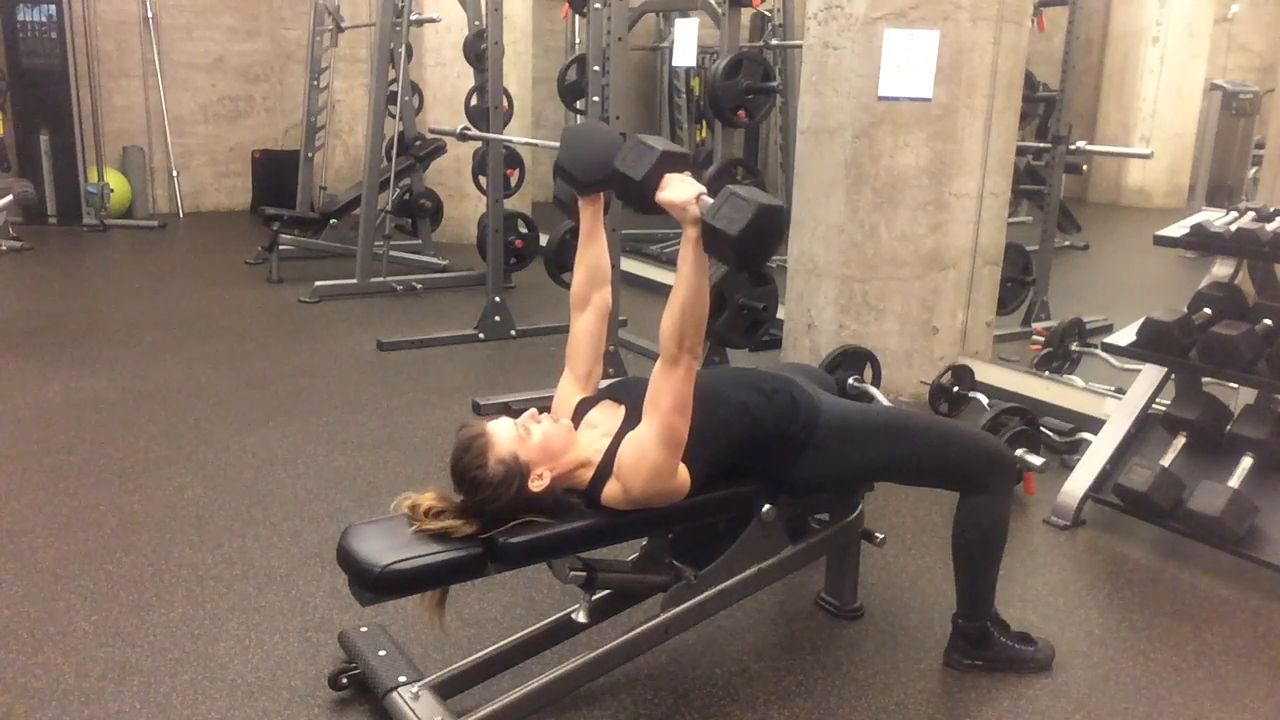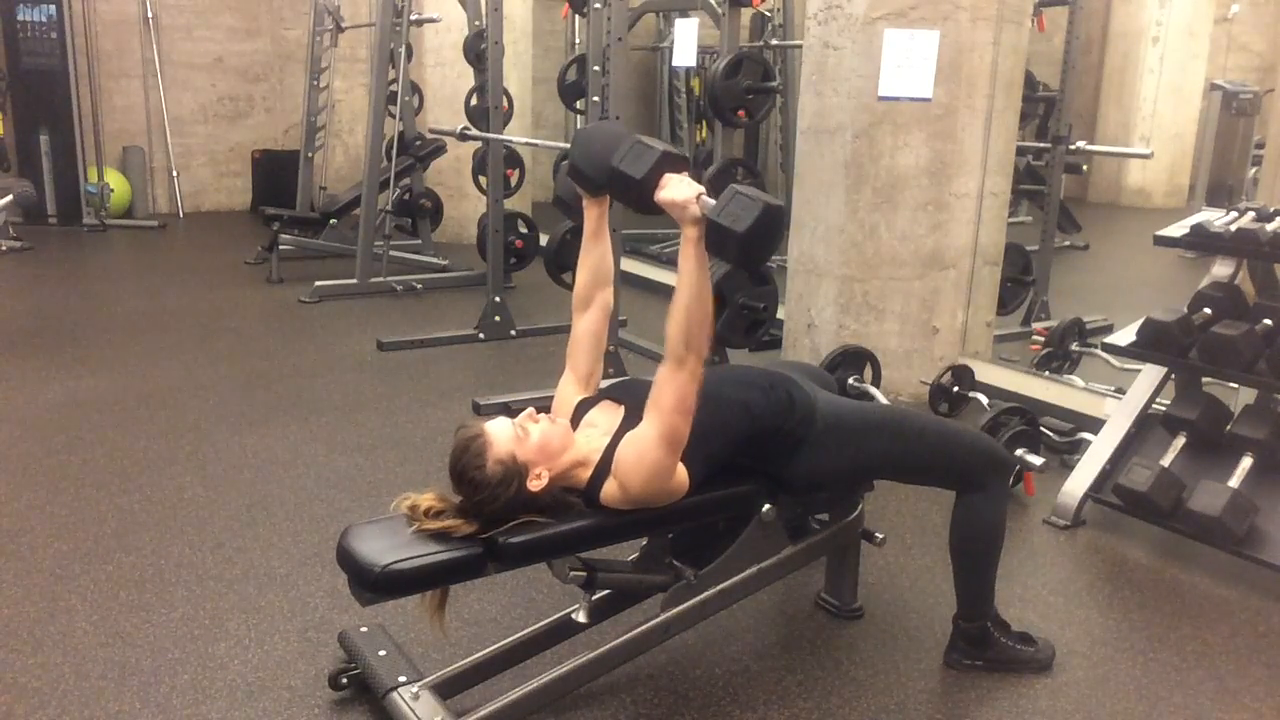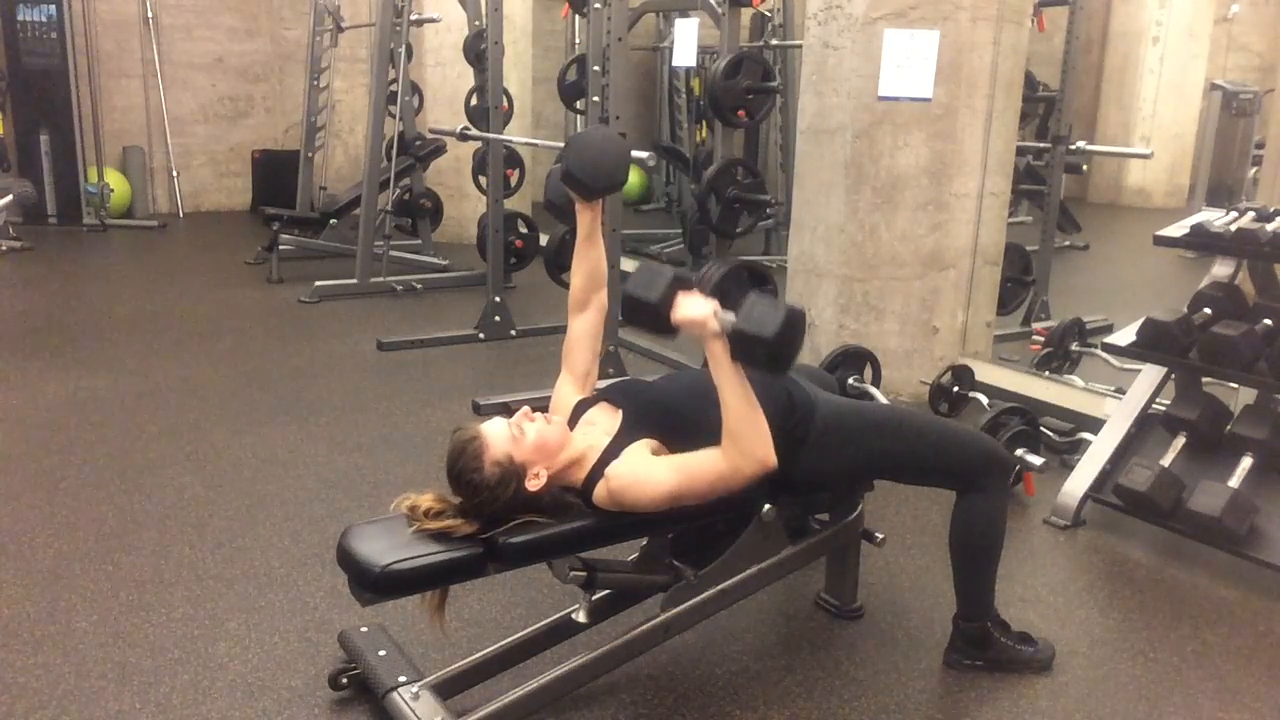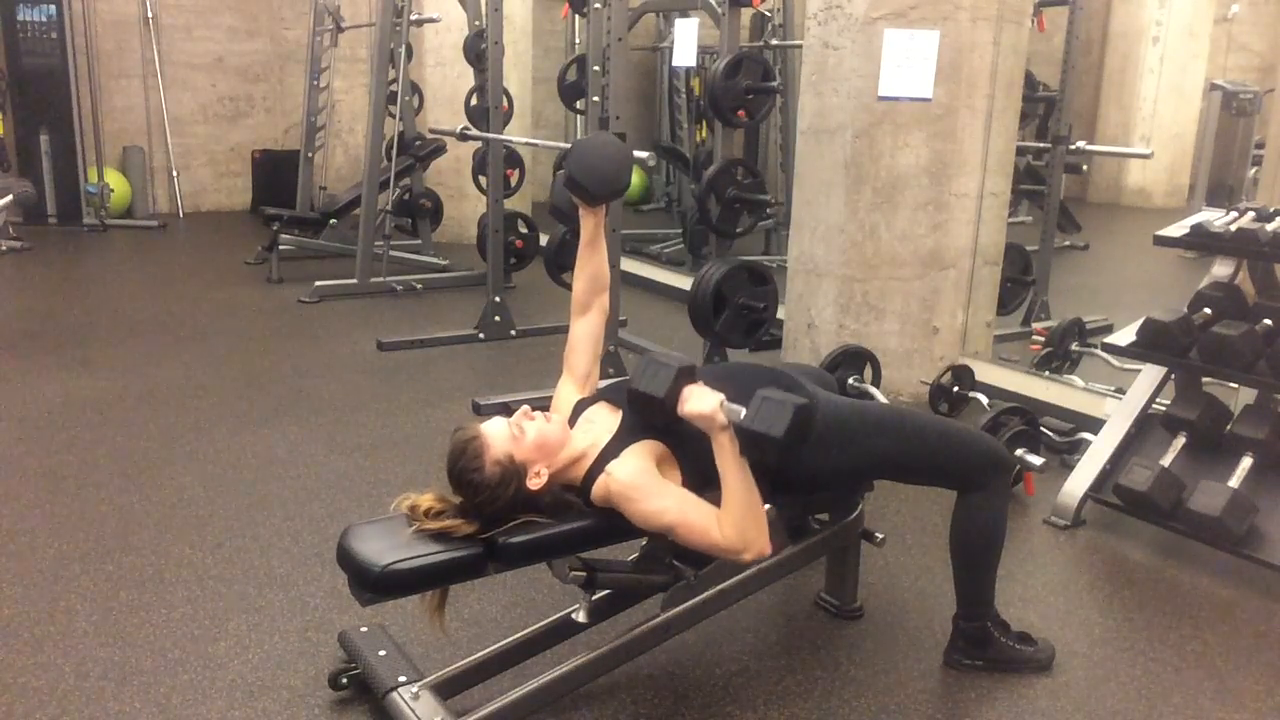
dt=0.5s
person 1, frame 1
left shoulder: (574, 412)
right shoulder: (634, 476)
left elbow: (590, 308)
right elbow: (681, 354)
left wrist: (591, 207)
right wrist: (692, 231)
right hip: (802, 437)
left knee: (825, 374)
right knee: (993, 465)
right ankle: (976, 634)
person 1, frame 2
left shoulder: (573, 413)
right shoulder: (630, 476)
left elbow: (592, 309)
right elbow: (688, 358)
left wrist: (596, 208)
right wrist: (692, 230)
right hip: (801, 435)
right knee: (988, 463)
right ankle: (977, 635)
person 1, frame 3
left shoulder: (570, 411)
right shoulder: (623, 481)
left elbow: (587, 309)
right elbow: (756, 458)
left wrist: (587, 212)
right wrist: (715, 340)
right hip: (801, 435)
right knee: (988, 463)
right ankle: (977, 635)
person 1, frame 4
left shoulder: (571, 410)
right shoulder: (620, 482)
left elbow: (589, 312)
right elbow: (750, 545)
left wrist: (592, 216)
right wrist: (721, 430)
right hip: (801, 432)
right knee: (989, 463)
right ankle: (976, 635)
